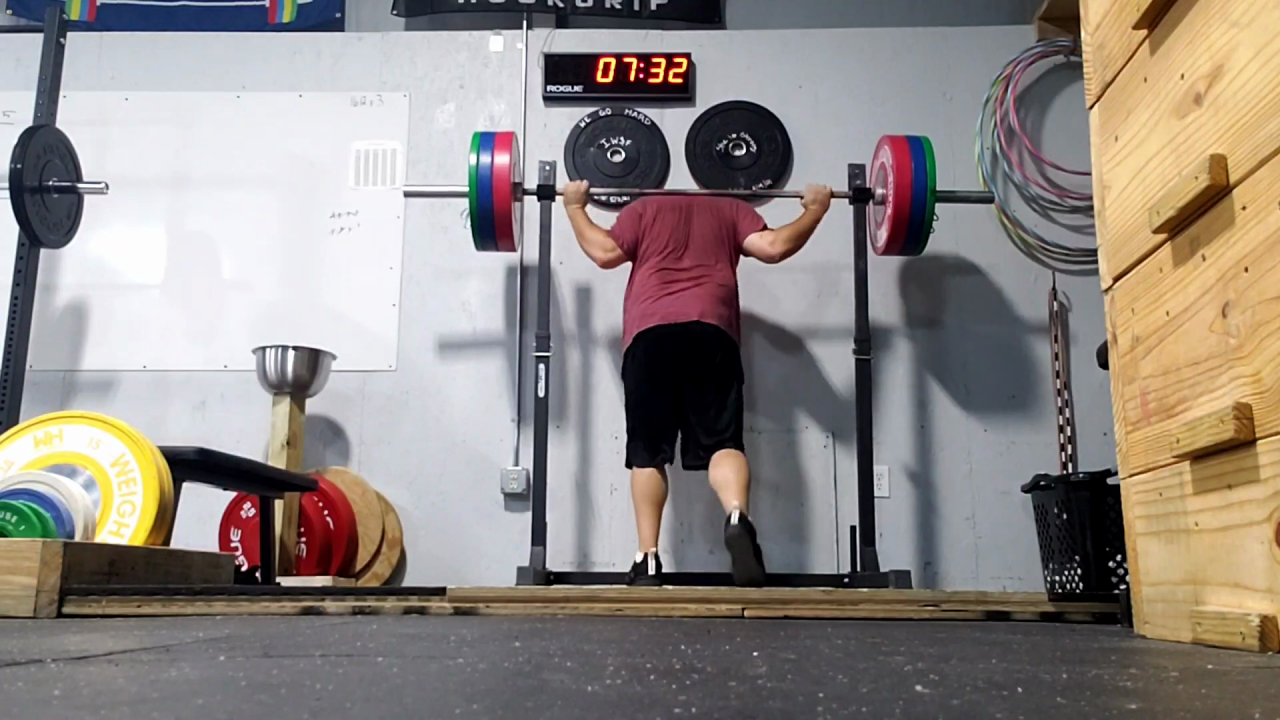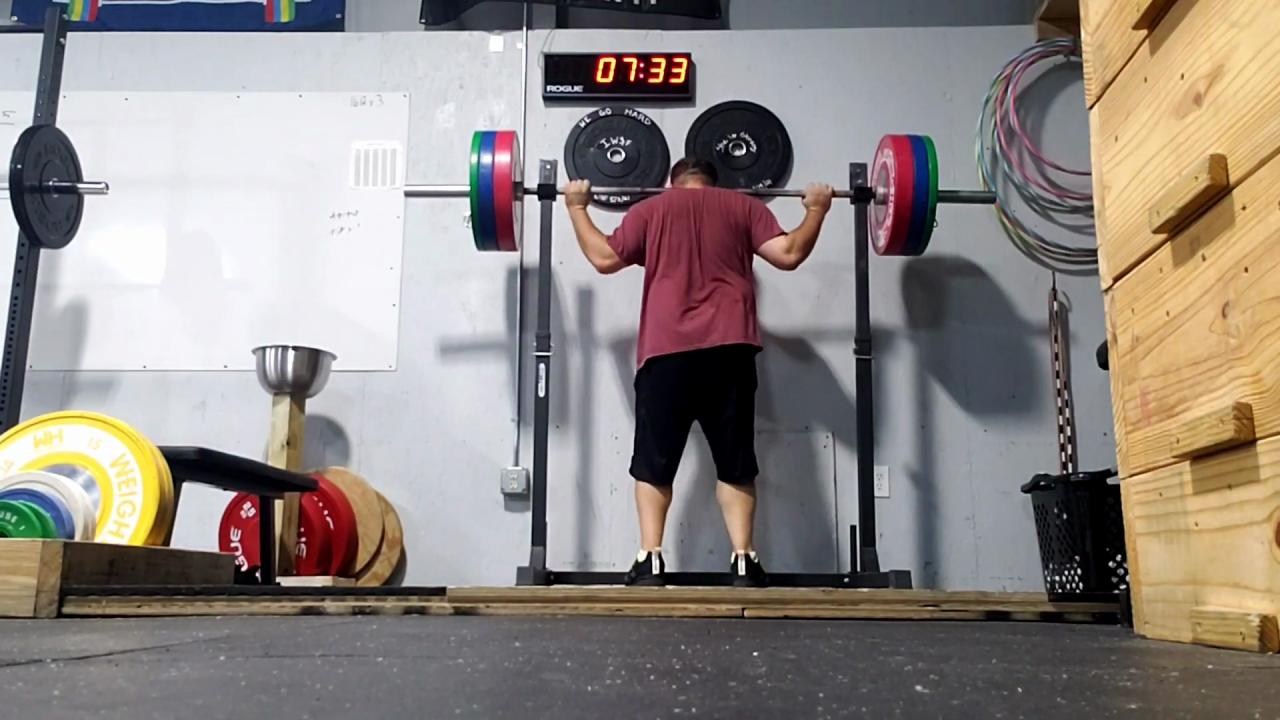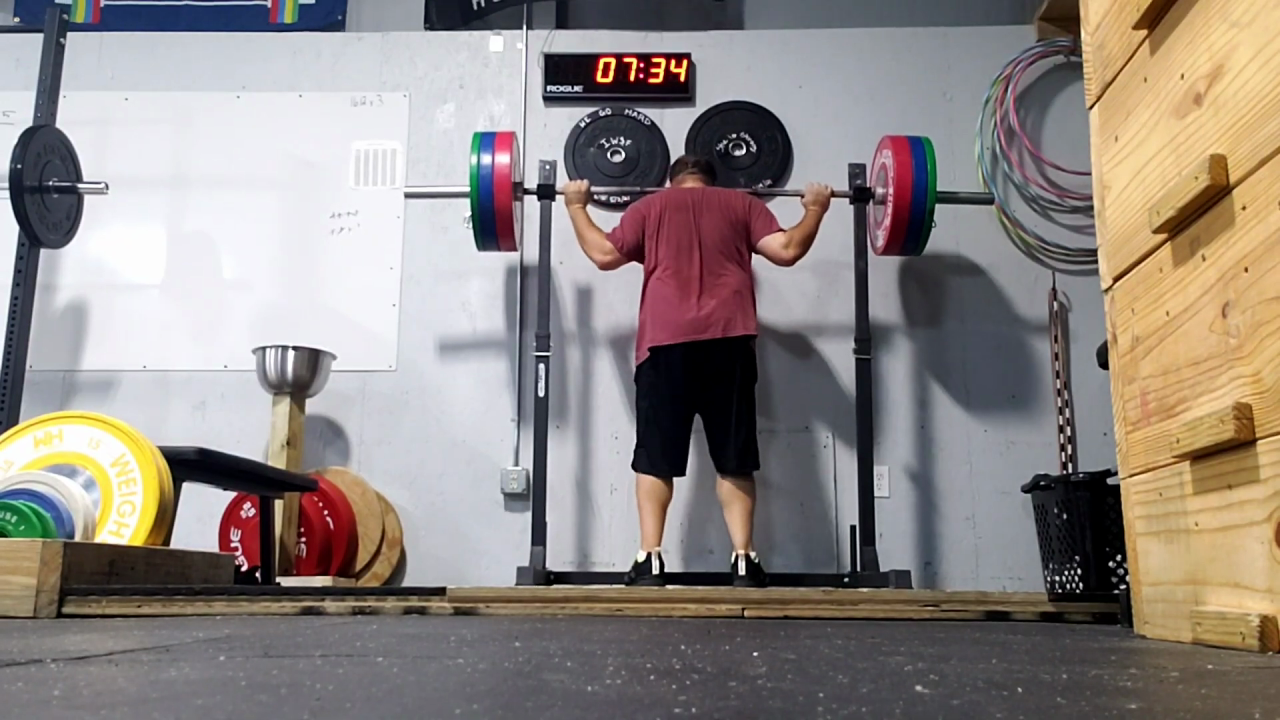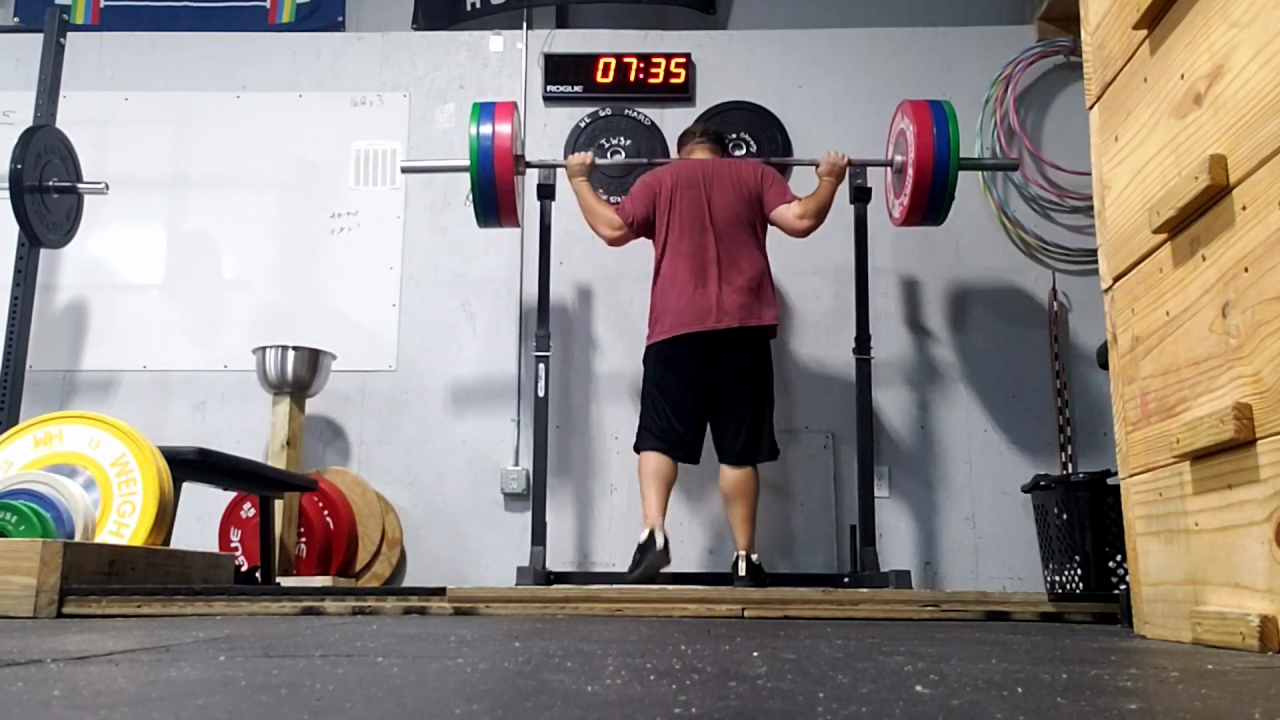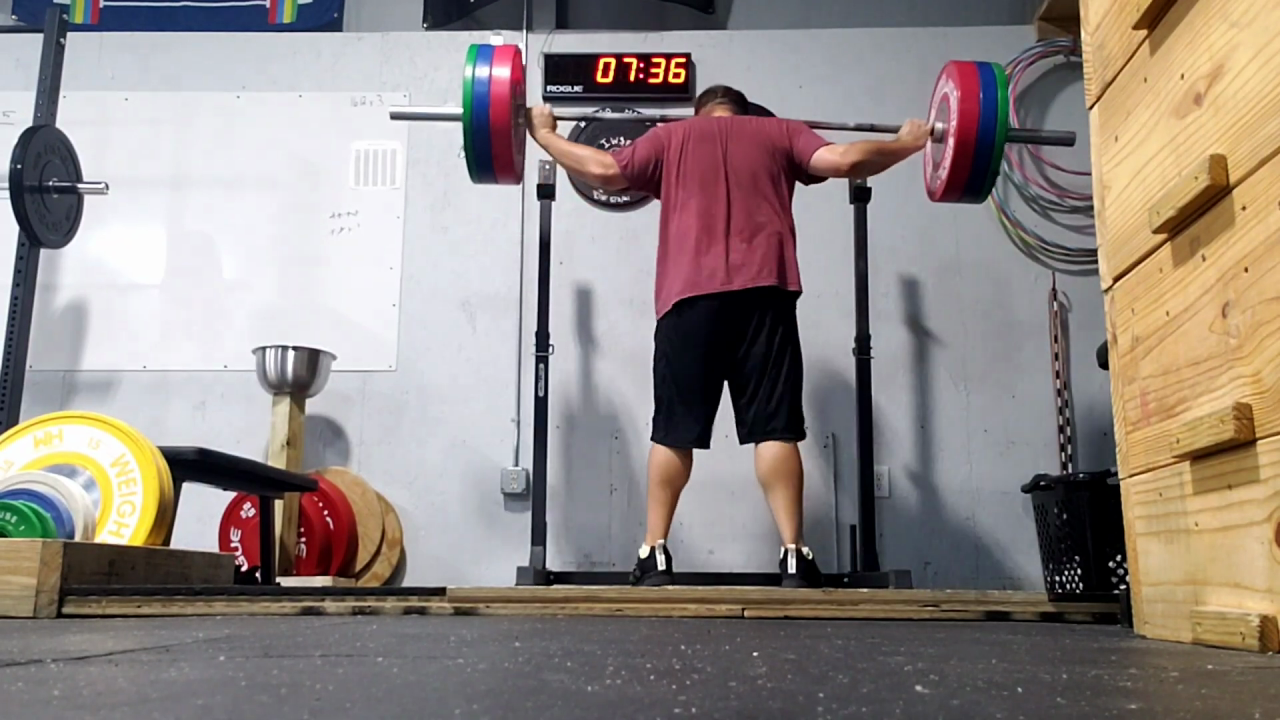
dt=1s
person 1, frame 1
left shoulder: (642, 208)
right shoulder: (731, 209)
left elbow: (606, 253)
right elbow: (773, 247)
left wrist: (574, 207)
right wrist: (814, 209)
left hip: (650, 333)
right hip: (710, 329)
left knee: (647, 452)
right knee: (722, 443)
left ankle: (648, 561)
right ankle: (737, 520)
person 1, frame 2
left shoulder: (650, 210)
right shoulder: (744, 206)
left elbow: (605, 258)
right elbow: (789, 254)
left wrist: (577, 208)
right wrist: (816, 209)
left hip: (666, 350)
right hip: (729, 349)
left knee: (653, 462)
right knee: (735, 463)
left ankle: (650, 560)
right ankle: (743, 561)
person 1, frame 3
left shoulder: (649, 207)
right shoulder: (743, 204)
left elbow: (604, 254)
right elbow: (787, 250)
left wrist: (576, 206)
right wrist: (816, 209)
left hip: (665, 341)
right hip: (728, 340)
left knee: (654, 457)
right knee: (734, 459)
left ankle: (649, 560)
right ankle: (744, 560)
person 1, frame 4
left shoulder: (658, 179)
right shoulder: (756, 175)
left elbow: (613, 229)
right elbow: (801, 221)
left wrist: (579, 179)
right wrist: (830, 179)
left hip: (676, 328)
right hip: (742, 328)
left knee: (659, 441)
right knee: (740, 451)
left ankle: (653, 536)
right ankle: (744, 561)
person 1, frame 5
left shoulder: (671, 137)
right shoulder: (780, 132)
left elbow: (605, 170)
right elbow: (843, 161)
left wrist: (544, 134)
right wrist: (909, 143)
left hip: (691, 295)
right hip: (764, 292)
left knee: (674, 430)
right knee: (775, 428)
left ankle: (655, 553)
right ankle: (794, 555)
